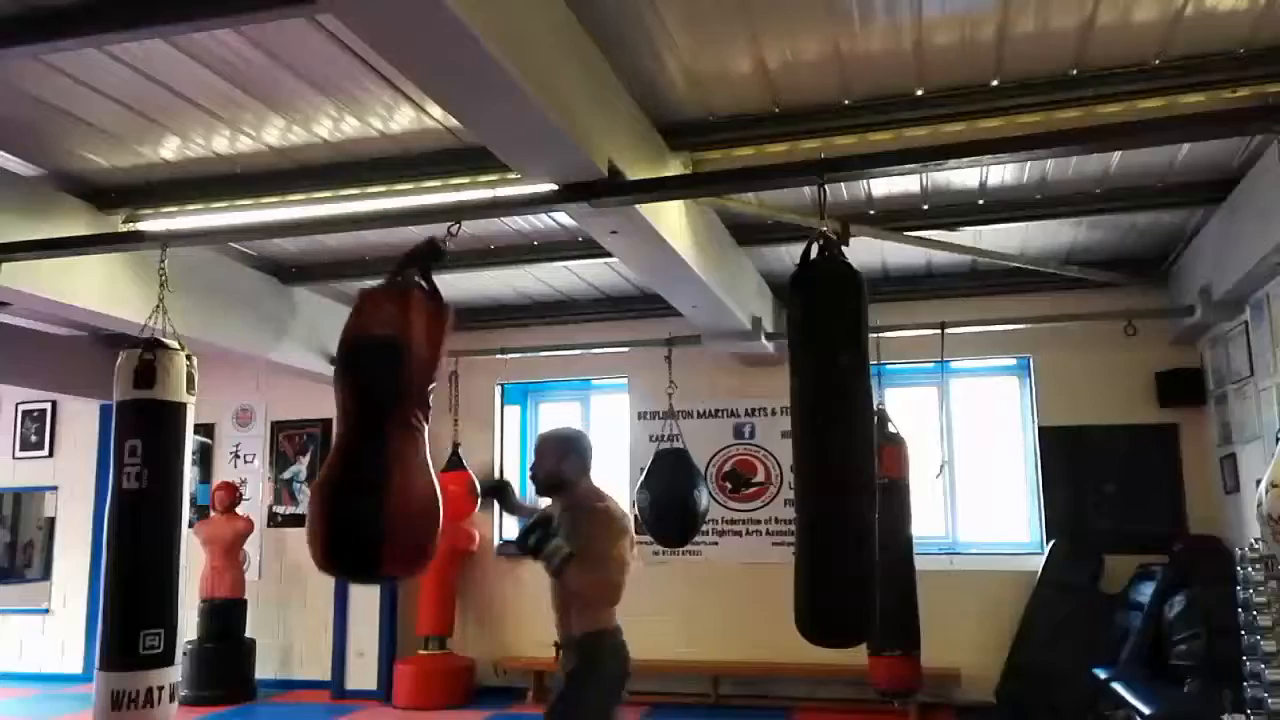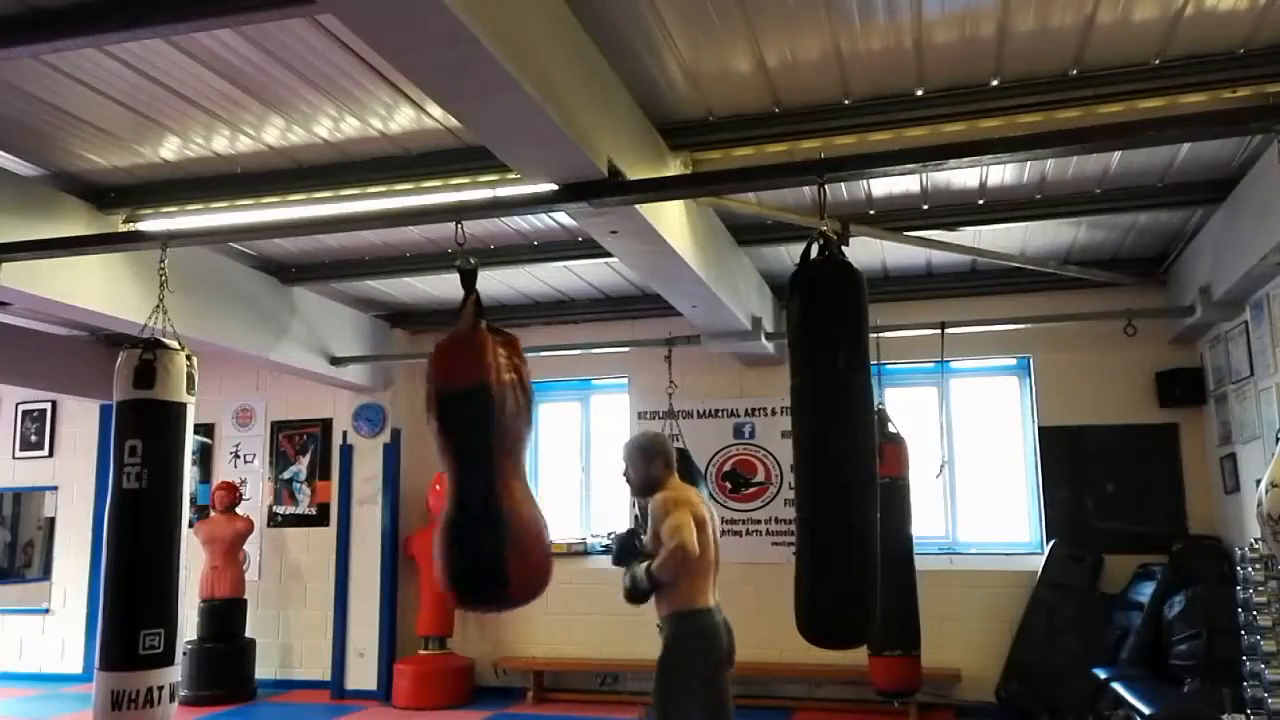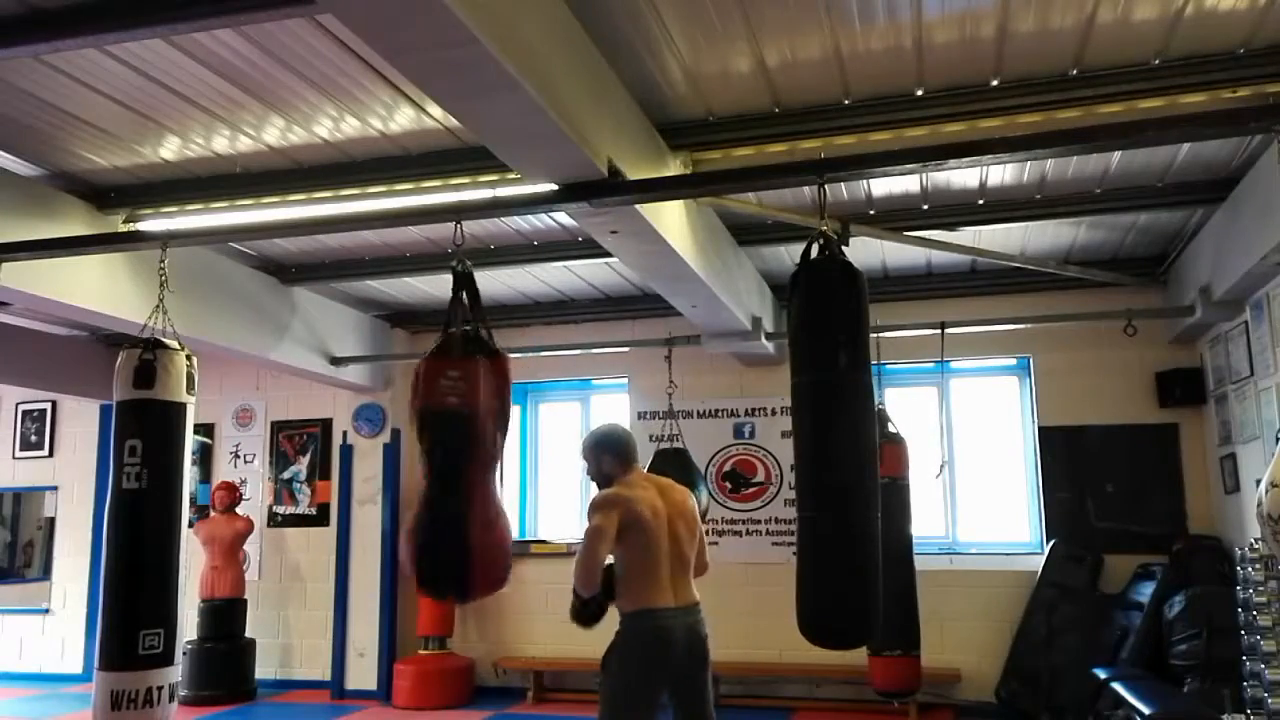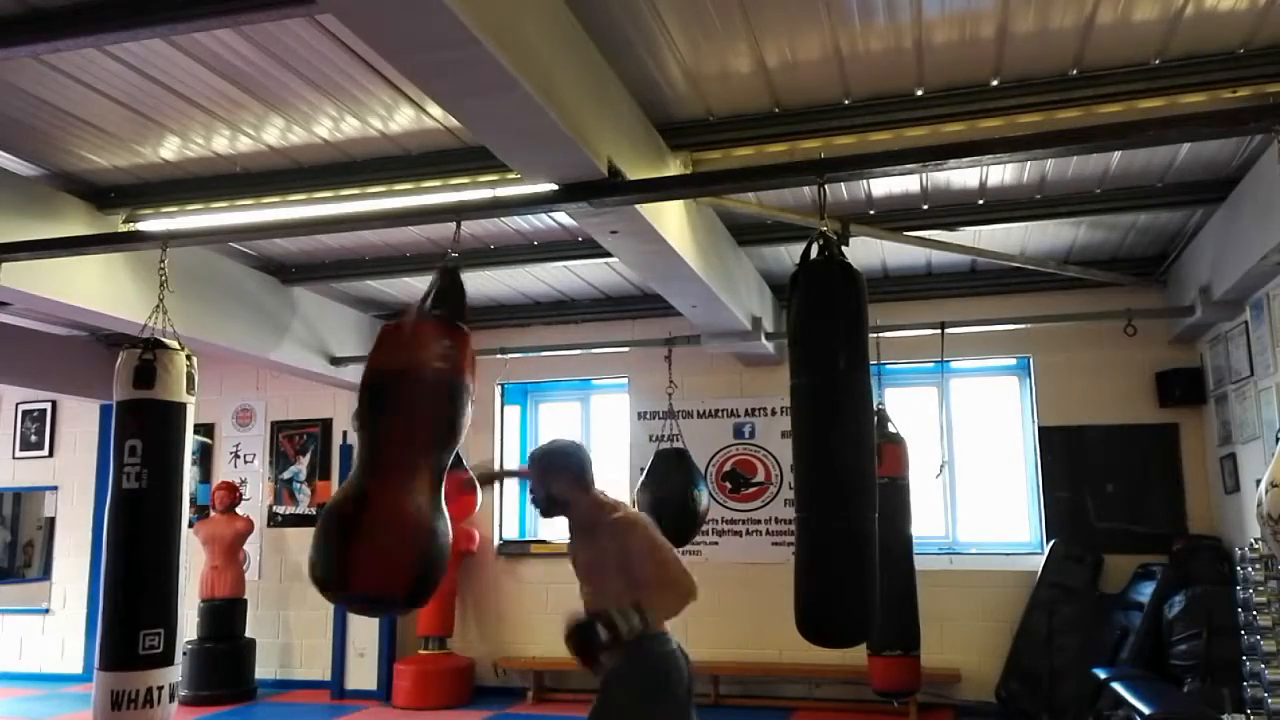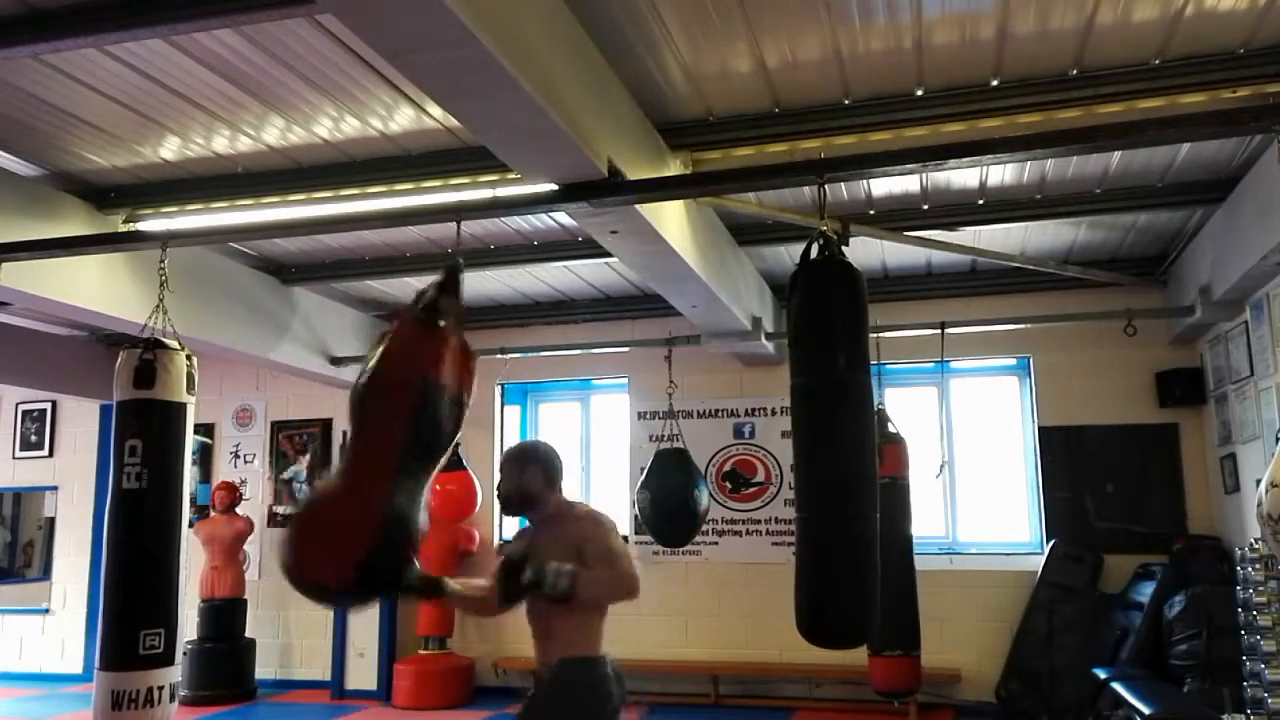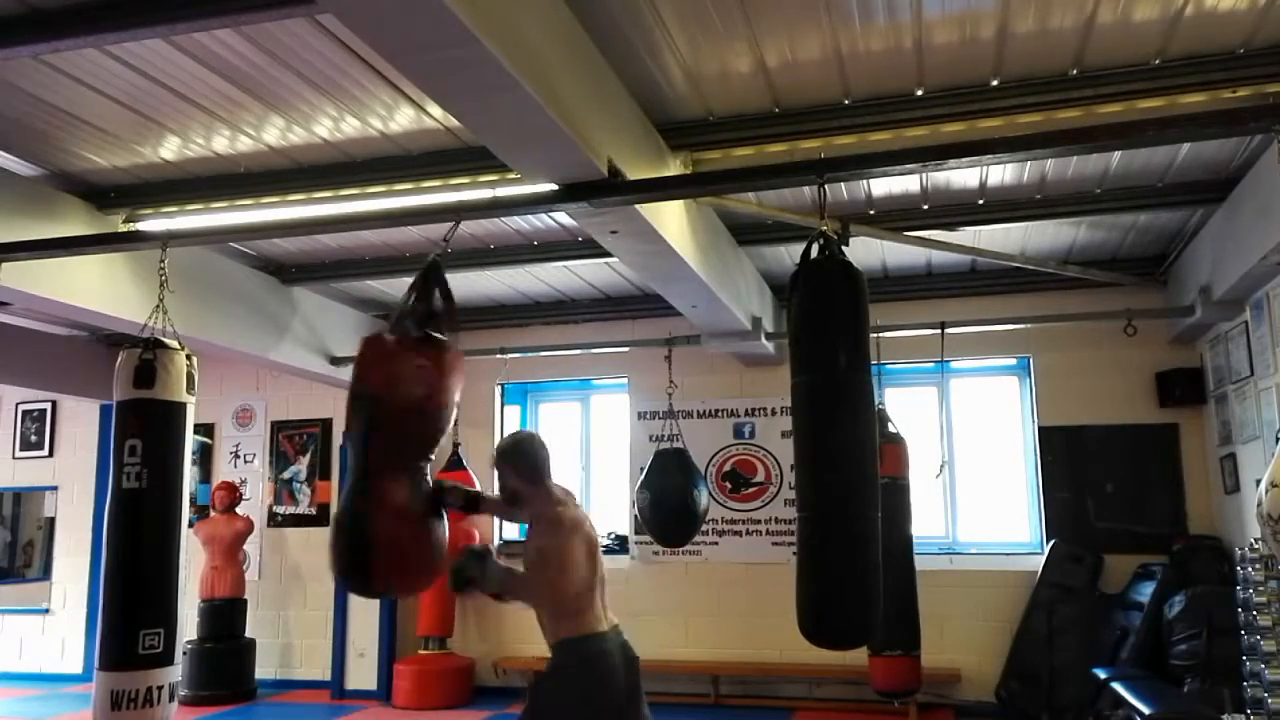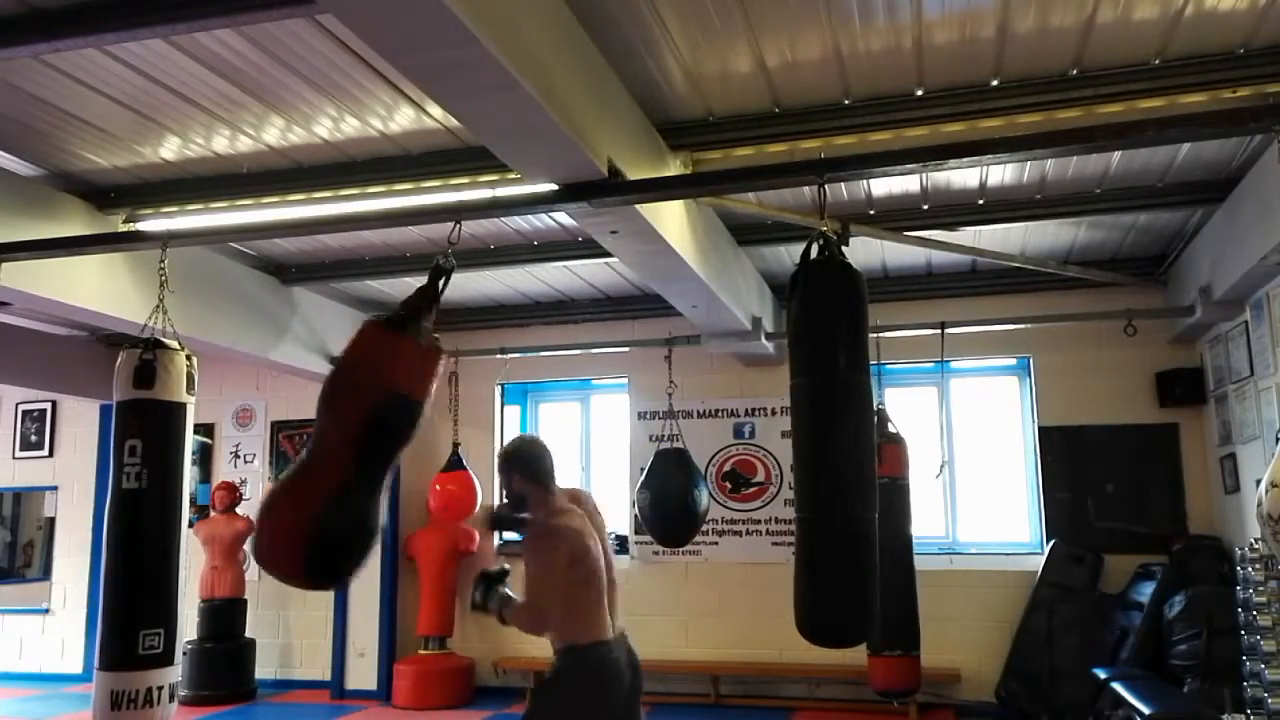
dt=0.7s
person 1, frame 1
left shoulder: (604, 515)
right shoulder: (564, 503)
left elbow: (607, 591)
right elbow: (539, 516)
left wrist: (552, 551)
right wrist: (510, 501)
left hip: (596, 654)
right hip: (583, 651)
person 1, frame 2
left shoulder: (667, 500)
right shoulder: (693, 498)
left elbow: (683, 549)
left wrist: (645, 573)
right wrist: (645, 547)
left hip: (690, 631)
right hip: (713, 627)
person 1, frame 3
left shoulder: (611, 499)
right shoulder: (682, 495)
left elbow: (589, 570)
left wrist: (585, 593)
left hip: (646, 631)
right hip: (692, 625)
person 1, frame 4
left shoulder: (623, 526)
right shoulder: (593, 505)
left elbow: (684, 589)
left wrist: (626, 624)
left hip: (647, 670)
right hip: (651, 664)
person 1, frame 5
left shoulder: (584, 522)
right shoulder: (529, 539)
left elbow: (626, 583)
right elbow: (495, 600)
left wrist: (554, 580)
left hip: (576, 684)
right hip: (593, 681)
person 1, frame 6
left shoulder: (557, 519)
right shoulder: (559, 501)
left elbow: (566, 597)
right elbow: (511, 507)
left wrist: (495, 576)
right wrist: (466, 498)
left hip: (582, 661)
right hip: (615, 653)
person 1, frame 7
left shoulder: (549, 533)
right shoulder: (581, 501)
left elbow: (536, 617)
left wrist: (496, 596)
left hip: (586, 669)
right hip: (619, 660)
